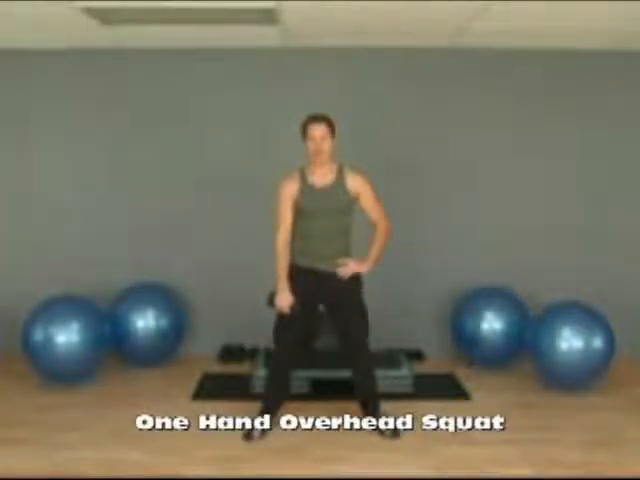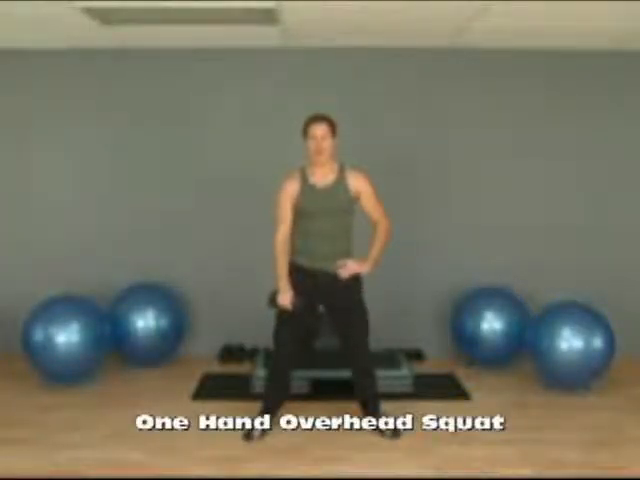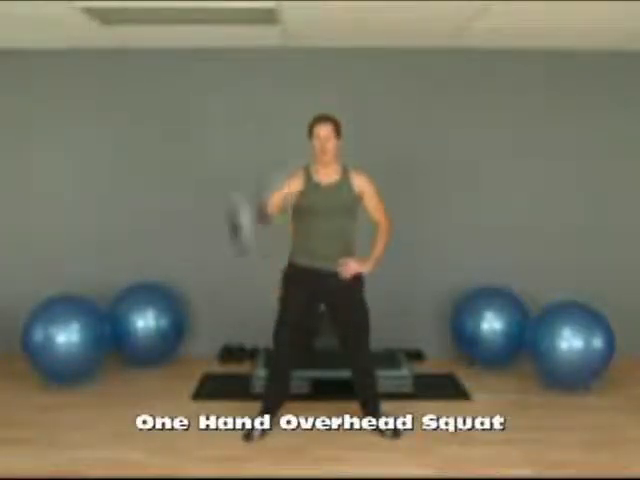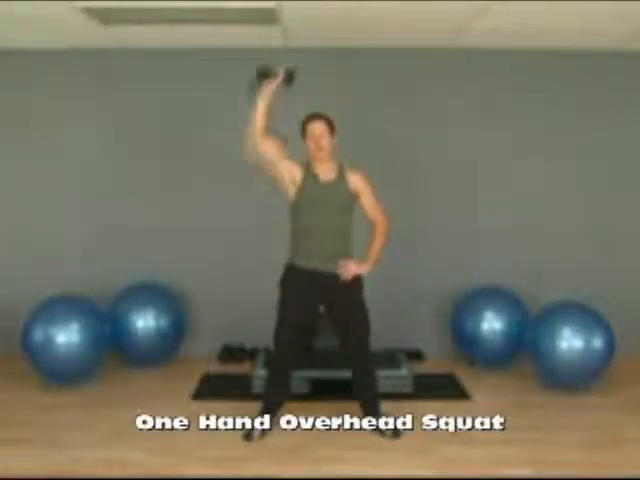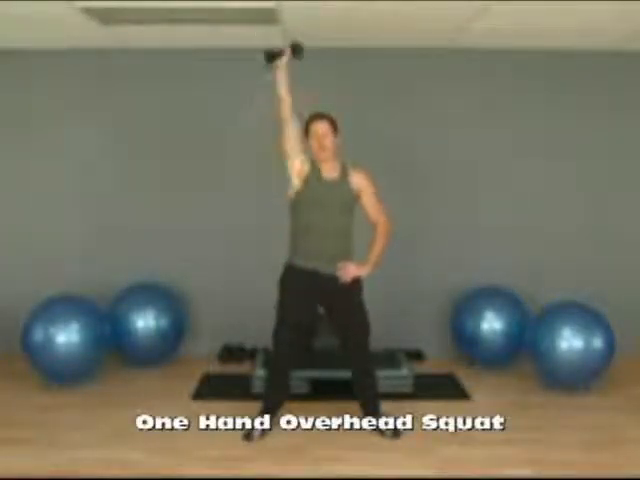
dt=0.4s
person 1, frame 1
left shoulder: (354, 181)
right shoulder: (291, 185)
left elbow: (382, 223)
right elbow: (283, 236)
left wrist: (368, 263)
right wrist: (282, 287)
left hip: (341, 277)
right hip: (301, 276)
left knee: (359, 347)
right knee: (285, 348)
left ankle: (374, 414)
right ankle: (266, 415)
person 1, frame 2
left shoulder: (355, 180)
right shoulder: (292, 184)
left elbow: (383, 222)
right elbow: (282, 235)
left wrist: (368, 263)
right wrist: (283, 285)
left hip: (341, 277)
right hip: (301, 275)
left knee: (358, 347)
right knee: (284, 348)
left ankle: (373, 413)
right ankle: (266, 415)
person 1, frame 3
left shoulder: (358, 181)
right shoulder: (296, 181)
left elbow: (384, 223)
right elbow: (269, 208)
left wrist: (369, 263)
right wrist: (260, 214)
left hip: (343, 277)
right hip: (301, 275)
left knee: (359, 347)
right knee: (285, 347)
left ankle: (373, 413)
right ankle: (266, 415)
person 1, frame 4
left shoulder: (354, 179)
right shoulder: (294, 175)
left elbow: (381, 222)
right elbow: (258, 141)
left wrist: (368, 264)
right wrist: (267, 93)
left hip: (342, 278)
right hip: (300, 277)
left knee: (359, 348)
right knee: (285, 349)
left ankle: (373, 414)
right ankle: (266, 415)
person 1, frame 5
left shoulder: (357, 179)
right shoulder: (299, 170)
left elbow: (382, 223)
right elbow: (287, 118)
left wrist: (368, 266)
right wrist: (281, 70)
left hip: (341, 278)
right hip: (299, 277)
left knee: (358, 348)
right knee: (284, 349)
left ankle: (373, 413)
right ankle: (266, 415)
